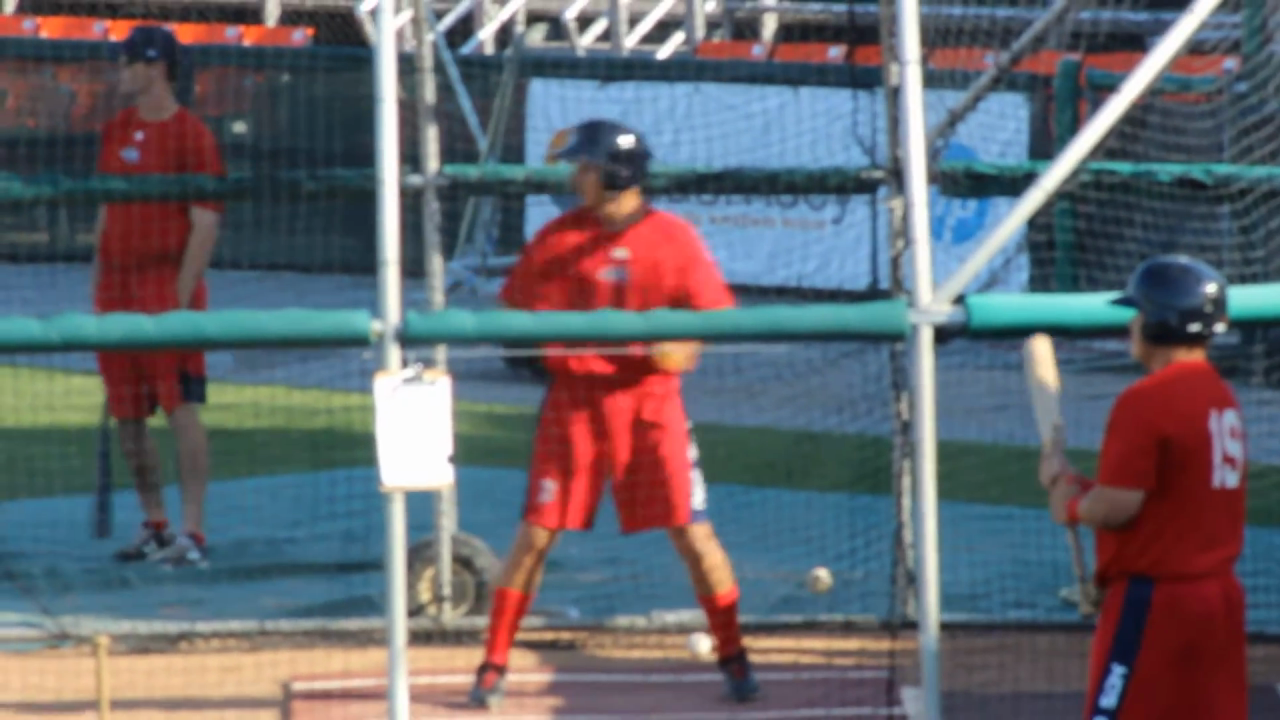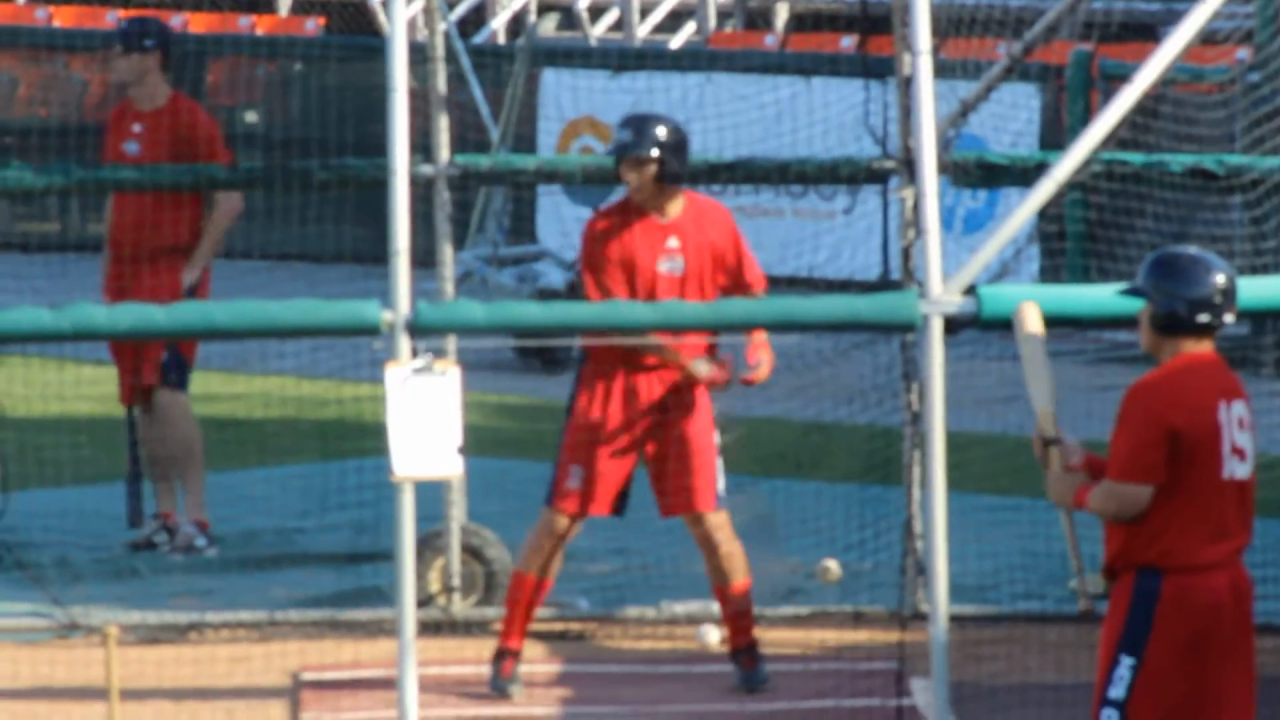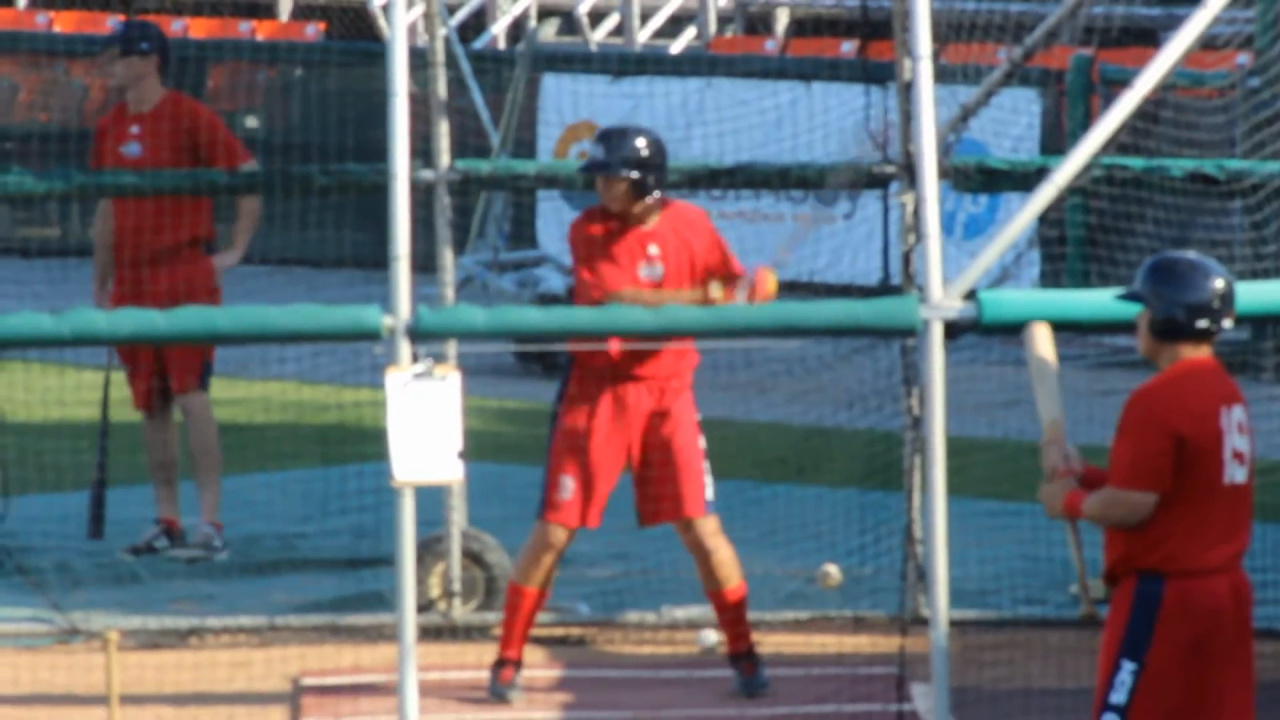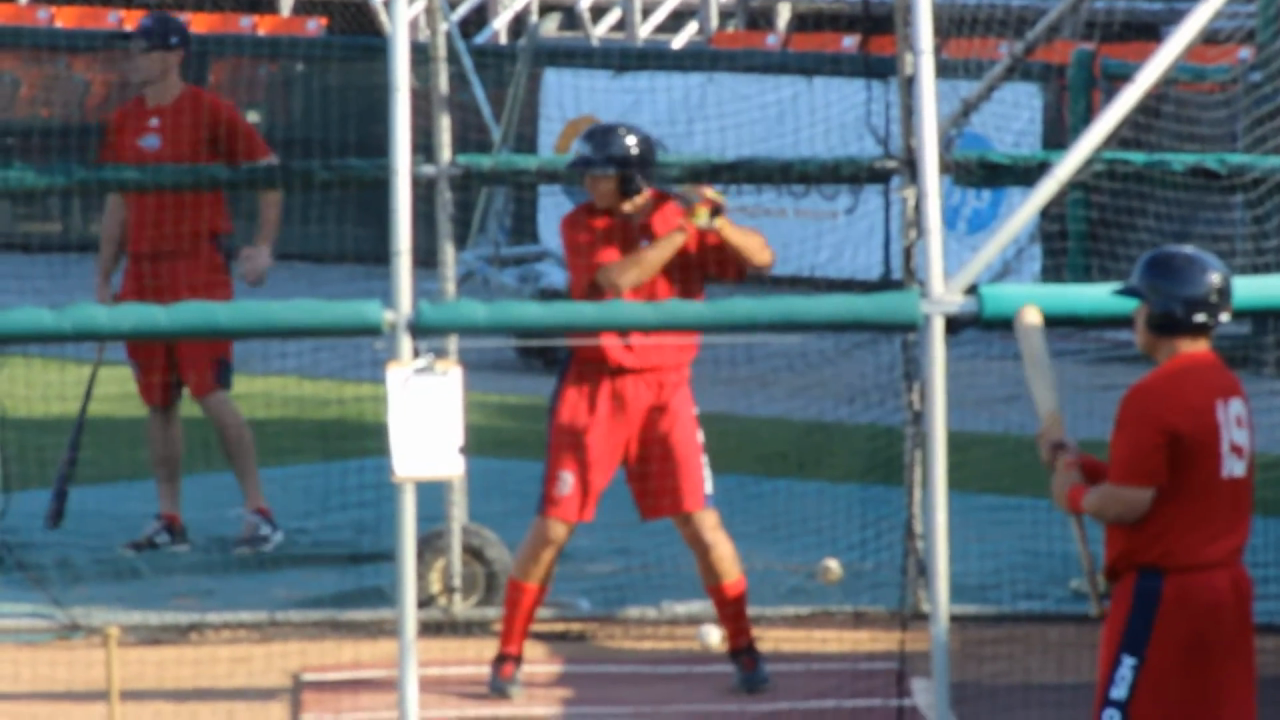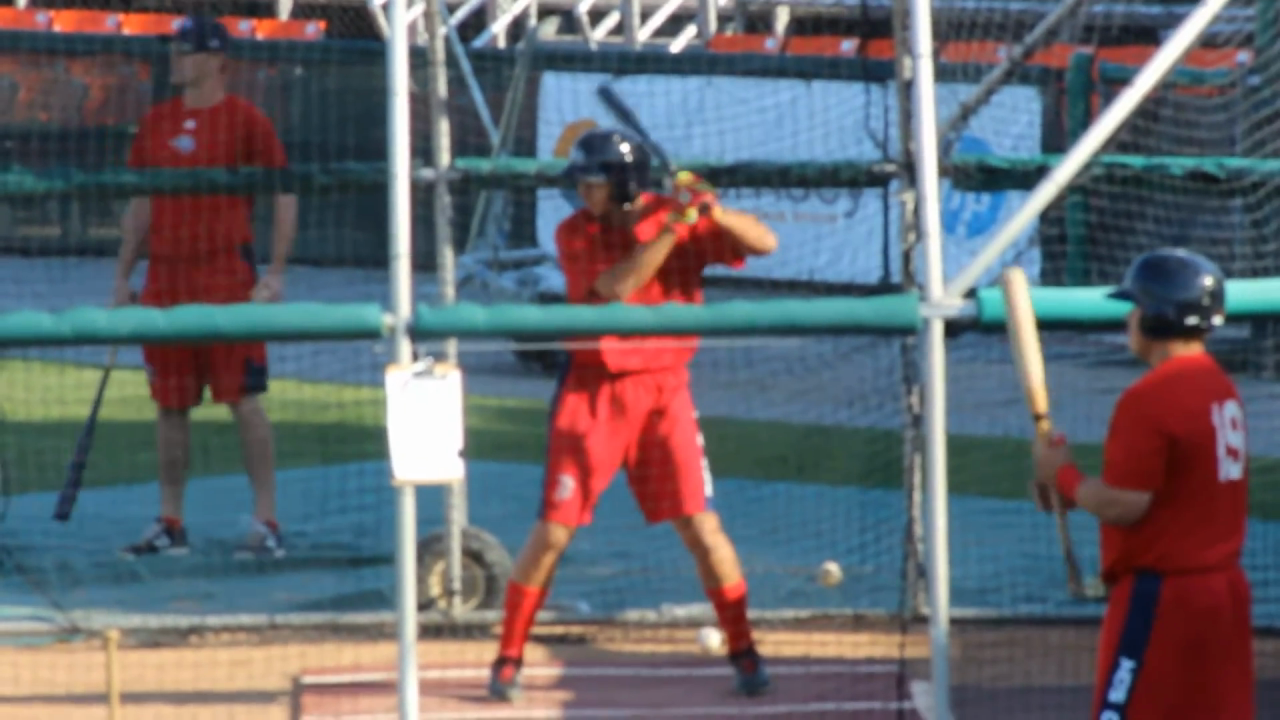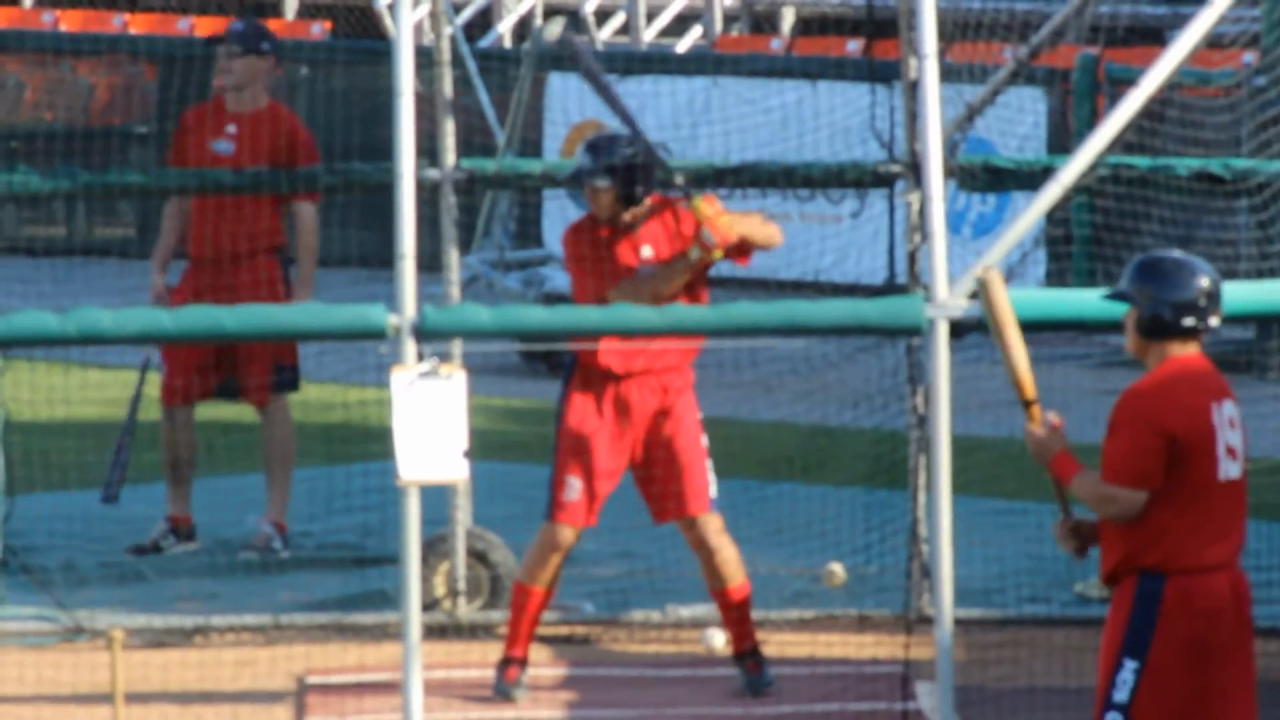
dt=0.3s
person 1, frame 1
left shoulder: (675, 236)
right shoulder: (560, 236)
left elbow: (713, 316)
right elbow: (517, 304)
left wrist: (680, 346)
left hip: (652, 399)
right hip: (576, 399)
left knee: (692, 532)
right knee: (537, 532)
left ankle: (733, 656)
right ankle: (494, 662)
person 1, frame 2
left shoulder: (714, 220)
right shoulder: (606, 228)
left elbow: (748, 290)
left wrist: (757, 343)
right wrist: (683, 359)
left hip: (685, 390)
right hip: (612, 382)
left knee: (711, 521)
right knee: (560, 516)
left ankle: (744, 647)
right ankle: (509, 649)
person 1, frame 3
left shoulder: (691, 223)
right shoulder: (588, 231)
left elbow: (736, 289)
right elbow: (623, 302)
left wrist: (754, 288)
right wrist: (710, 293)
left hip: (668, 393)
right hip: (595, 395)
left knee: (701, 527)
right knee: (554, 529)
left ankle: (743, 652)
right ankle: (508, 657)
person 1, frame 4
left shoulder: (680, 211)
right shoulder: (579, 224)
left elbow: (762, 260)
right elbow: (618, 280)
left wrist: (719, 226)
right wrist: (683, 227)
left hip: (665, 387)
right hip: (593, 388)
left knee: (700, 522)
right knee: (553, 525)
left ankle: (743, 648)
right ankle: (509, 653)
person 1, frame 5
left shoulder: (677, 214)
right shoulder: (574, 232)
left elbow: (764, 242)
right elbow: (616, 287)
left wrist: (712, 210)
right wrist: (674, 226)
left hip: (663, 389)
right hip: (592, 391)
left knee: (700, 524)
right knee: (553, 529)
left ankle: (743, 650)
right ankle: (509, 655)
person 1, frame 6
left shoulder: (682, 218)
right shoulder: (581, 237)
left elbow: (771, 235)
right elbow: (628, 297)
left wrist: (722, 222)
right wrist: (699, 254)
left hip: (668, 390)
right hip: (597, 393)
left knee: (705, 526)
right knee: (560, 530)
left ankle: (748, 650)
right ankle: (514, 656)
person 2, frame 1
left shoulder: (190, 135)
right shoulder: (114, 130)
left elbow: (205, 225)
right elbow: (108, 210)
left wrist: (180, 298)
right wrist: (97, 284)
left hip: (166, 289)
right hip: (117, 289)
left knee: (180, 410)
right knee: (126, 415)
left ankle: (191, 535)
right ankle: (155, 527)
person 2, frame 2
left shoulder: (190, 120)
right shoulder: (117, 121)
left elbow: (230, 200)
right elbow: (116, 201)
left wrist: (194, 269)
right wrist: (108, 277)
left hip: (173, 274)
right hip: (126, 277)
left knee: (167, 394)
right knee: (142, 401)
left ankle: (196, 522)
right ankle: (165, 520)
person 2, frame 3
left shoulder: (190, 117)
right shoulder: (108, 128)
left elbow: (250, 177)
right elbow: (108, 209)
left wrist: (235, 248)
right wrist: (100, 285)
left hip: (187, 275)
right hip: (133, 280)
left knee: (190, 397)
right knee: (152, 403)
left ankle: (210, 525)
right ankle: (168, 525)
person 2, frame 4
left shoulder: (209, 112)
right shoulder: (121, 123)
left elbow: (269, 170)
right elbow: (117, 205)
left wrist: (264, 245)
right wrist: (103, 279)
left hip: (200, 271)
right hip: (142, 275)
left knee: (209, 393)
right knee: (158, 400)
left ankle: (259, 513)
right ankle: (170, 521)
person 2, frame 5
left shoulder: (246, 120)
right shoulder: (154, 121)
left elbow: (284, 199)
right elbow: (141, 202)
left wrist: (275, 272)
right wrist: (122, 275)
left hip: (227, 278)
right hip: (165, 277)
left knee: (243, 401)
right knee: (170, 404)
left ankle: (266, 525)
right ankle: (170, 525)
person 2, frame 6
left shoulder: (287, 129)
right shoulder: (194, 121)
left elbow: (305, 215)
right elbow: (179, 200)
left wrist: (304, 291)
right wrist: (159, 267)
left hip: (258, 279)
right hip: (199, 277)
left knee: (271, 401)
right knee: (175, 398)
left ankle: (275, 526)
right ankle: (178, 521)
person 3, frame 1
left shoulder: (1146, 400)
right shoulder: (1221, 397)
left elbow: (1115, 507)
left wrist: (1071, 505)
right wrist: (1076, 483)
left hip: (1154, 599)
right hip: (1216, 595)
person 3, frame 2
left shoulder: (1155, 392)
right shoulder: (1230, 387)
left elbow: (1126, 500)
left wrist: (1077, 492)
right wrist: (1084, 463)
left hip: (1161, 591)
right hip: (1226, 586)
person 3, frame 3
left shoulder: (1158, 399)
right shoulder: (1225, 391)
left elbow: (1128, 507)
left wrist: (1069, 499)
right wrist: (1082, 475)
left hip: (1162, 596)
right hip: (1224, 591)
person 3, frame 4
left shoulder: (1154, 394)
right shoulder: (1226, 386)
left elbow: (1127, 503)
left wrist: (1073, 493)
right wrist: (1079, 463)
left hip: (1163, 591)
right hip: (1224, 585)
person 3, frame 5
left shoulder: (1148, 397)
right shoulder: (1220, 388)
left elbow: (1124, 506)
left wrist: (1063, 474)
right wrist: (1075, 487)
left hip: (1161, 595)
right hip: (1221, 588)
person 3, frame 6
left shoulder: (1149, 397)
right shoulder: (1215, 388)
left elbow: (1121, 502)
left wrist: (1056, 459)
right wrist: (1097, 530)
left hip: (1162, 595)
right hip: (1222, 588)
